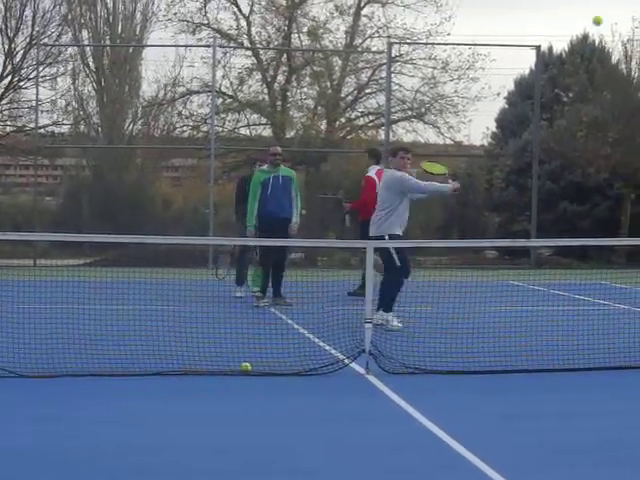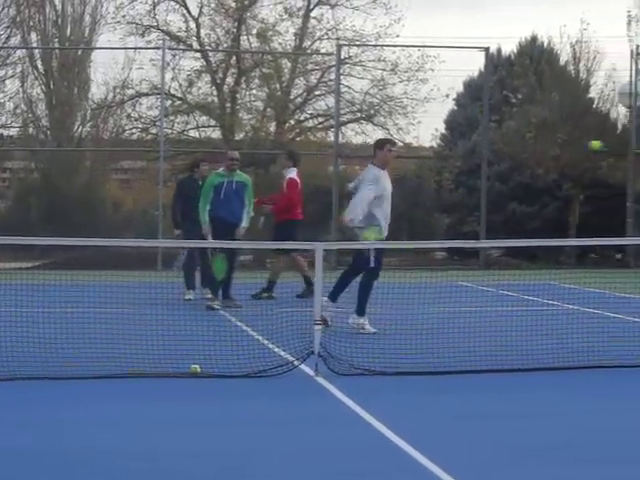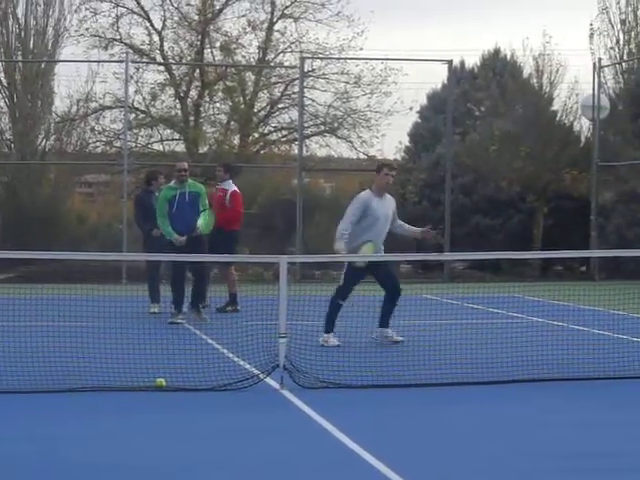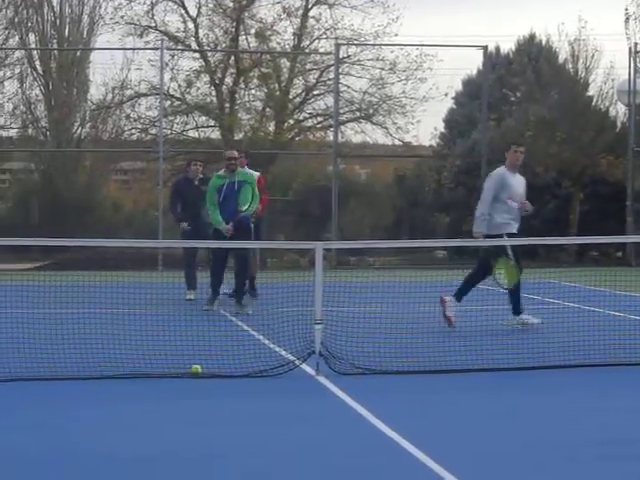
dt=0.5s
person 1, frame 1
left shoulder: (396, 178)
right shoulder: (397, 177)
left elbow: (417, 193)
right elbow: (425, 187)
left wrist: (446, 187)
right wrist: (449, 187)
left hip: (388, 232)
right hip: (385, 233)
left knee: (391, 272)
right knee: (402, 270)
left ankle: (381, 313)
right ankle: (385, 313)
person 1, frame 2
left shoulder: (380, 172)
right shoulder: (372, 175)
right elbow: (362, 196)
right wrist: (352, 216)
left hip: (373, 231)
right hip: (371, 231)
left knee: (355, 269)
right knee: (371, 273)
left ankle: (329, 301)
right ankle: (359, 317)
person 1, frame 3
left shoulder: (390, 201)
right shoulder: (363, 199)
left elbow: (395, 225)
right elbow: (347, 222)
left wrist: (418, 232)
right wrist: (340, 243)
left hip: (377, 255)
right hip: (356, 255)
left knee: (394, 290)
right knee: (343, 292)
left ankle: (383, 330)
right ankle: (327, 333)
person 1, frame 4
left shoulder: (521, 180)
right shoulder: (498, 175)
left elbow: (512, 207)
right elbow: (485, 202)
left wrist: (526, 207)
right wrist: (478, 228)
left hip: (506, 231)
right hip: (500, 231)
left knee: (482, 271)
right knee: (515, 269)
left ankle: (451, 300)
right ankle: (518, 315)
person 2, frame 1
left shoulder: (290, 175)
right shoulder: (260, 175)
left elbow: (295, 199)
right elbow: (253, 201)
left wrist: (295, 221)
right wrist: (250, 224)
left hip: (284, 222)
right hip: (266, 222)
left knee: (280, 260)
right knee: (265, 259)
left ankle: (277, 295)
right ankle: (262, 295)
person 2, frame 2
left shoulder: (245, 180)
right shoulder: (214, 178)
left elbow: (248, 205)
right elbow: (204, 203)
left wrist: (243, 225)
right wrist: (205, 224)
left hip: (235, 226)
right hip: (217, 225)
left knee: (230, 262)
left ankle: (226, 297)
right ankle: (215, 297)
person 2, frame 3
left shoulder: (198, 189)
right shoulder: (166, 192)
left elbow: (205, 210)
right elbow: (162, 218)
left wrist: (200, 224)
right wrist: (173, 236)
left hip: (196, 236)
right hip: (177, 239)
left knee: (201, 273)
right knee: (178, 275)
left ankle: (196, 305)
right ankle: (178, 311)
person 2, frame 4
left shoulder: (248, 178)
right shoulder: (216, 180)
left elbow: (255, 200)
right elbow: (212, 206)
left wrist: (246, 210)
right wrist: (221, 226)
left hip: (243, 227)
right hip: (222, 228)
left knee: (243, 263)
right knee: (218, 262)
left ankle: (239, 300)
right ankle: (214, 296)
person 3, frame 1
left shoulder: (370, 177)
right shoulder: (383, 175)
left elbow: (367, 200)
left wrist: (351, 207)
left hip: (370, 218)
right ankle: (363, 287)
person 3, frame 2
left shoulder: (291, 179)
right shoulder: (290, 178)
left elbow: (290, 202)
right elbow: (279, 197)
left wrist: (272, 208)
right wrist: (259, 201)
left hip: (287, 220)
right hip: (289, 220)
left knee: (280, 254)
right knee: (292, 254)
left ankle: (269, 289)
right ankle: (308, 286)
person 3, frame 3
left shoulder: (233, 192)
right shoulder: (216, 190)
left elbow: (237, 214)
left wrist: (218, 218)
left hip: (228, 233)
right hip: (216, 232)
left knee: (227, 266)
left ankle: (233, 302)
person 3, frame 4
left shoulder: (256, 176)
left elbow: (264, 194)
left wrist: (260, 205)
left hip: (253, 218)
left knee: (253, 252)
left ankle: (252, 285)
person 4, frame 1
right shoulder: (244, 180)
right elbow: (238, 203)
right wrist: (240, 221)
right hip: (247, 222)
right knee: (244, 251)
left ankle: (257, 284)
right ankle: (240, 285)
person 4, frame 2
right shoulder: (183, 184)
right elbow: (175, 206)
right wrist: (176, 226)
right hip: (188, 227)
left knee: (207, 258)
right knee: (189, 258)
left ankle: (207, 288)
right ankle: (190, 289)
person 4, frame 3
right shoulder: (141, 197)
right elbow: (139, 219)
right wrist: (150, 230)
right hip: (152, 239)
right knee: (153, 271)
right ankle: (154, 303)
person 4, frame 4
left shoulder: (208, 182)
right shoulder: (179, 183)
right elbow: (173, 205)
right wrist: (180, 221)
left hip: (207, 226)
right hip: (189, 227)
right knee: (189, 259)
right ankle: (191, 289)
